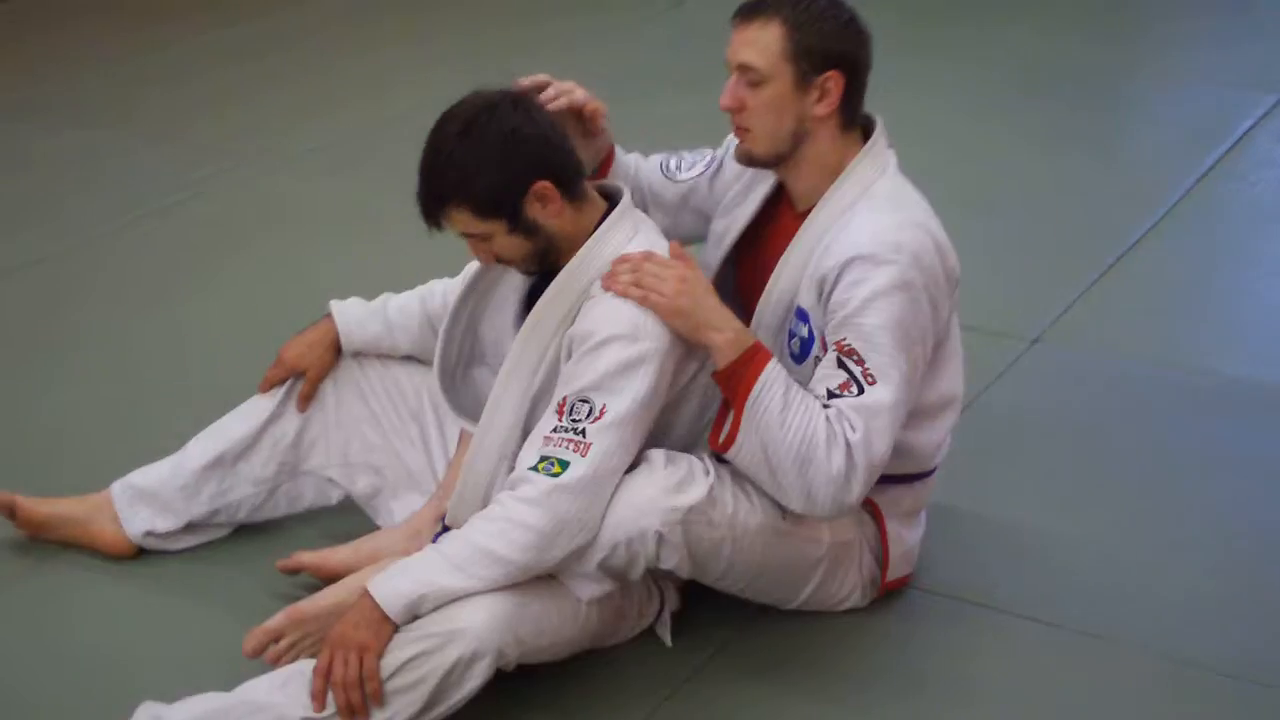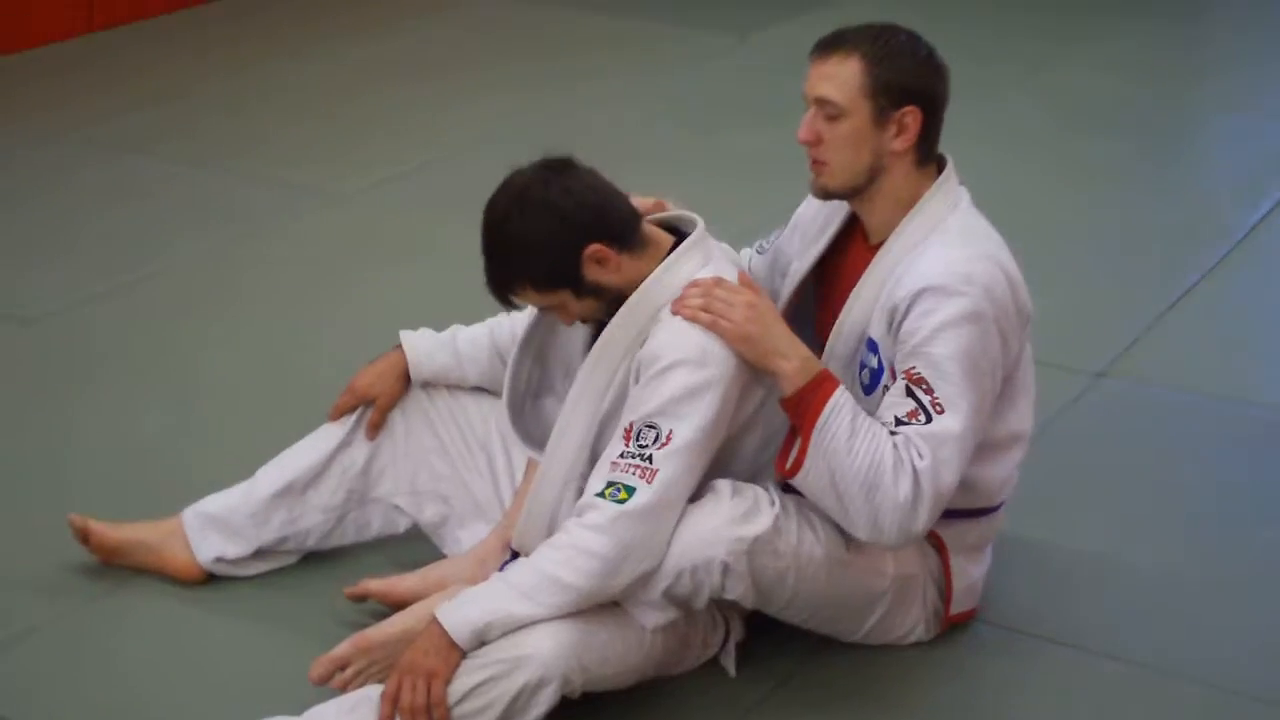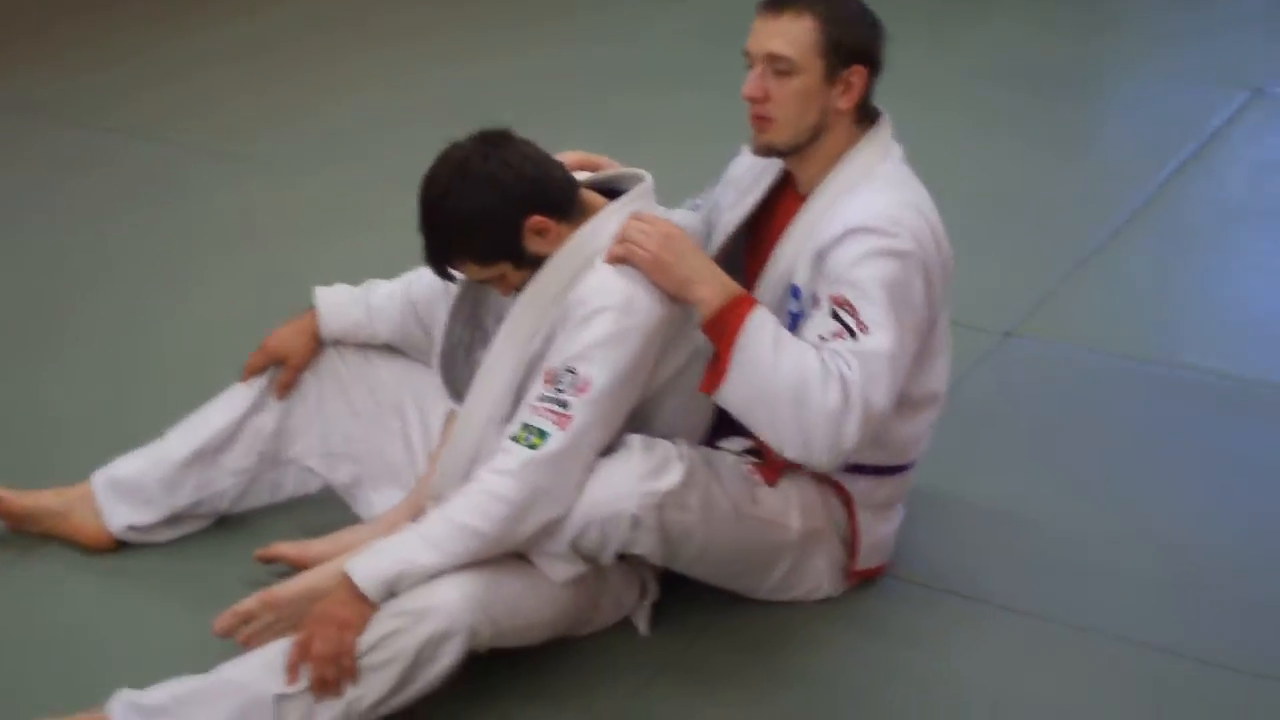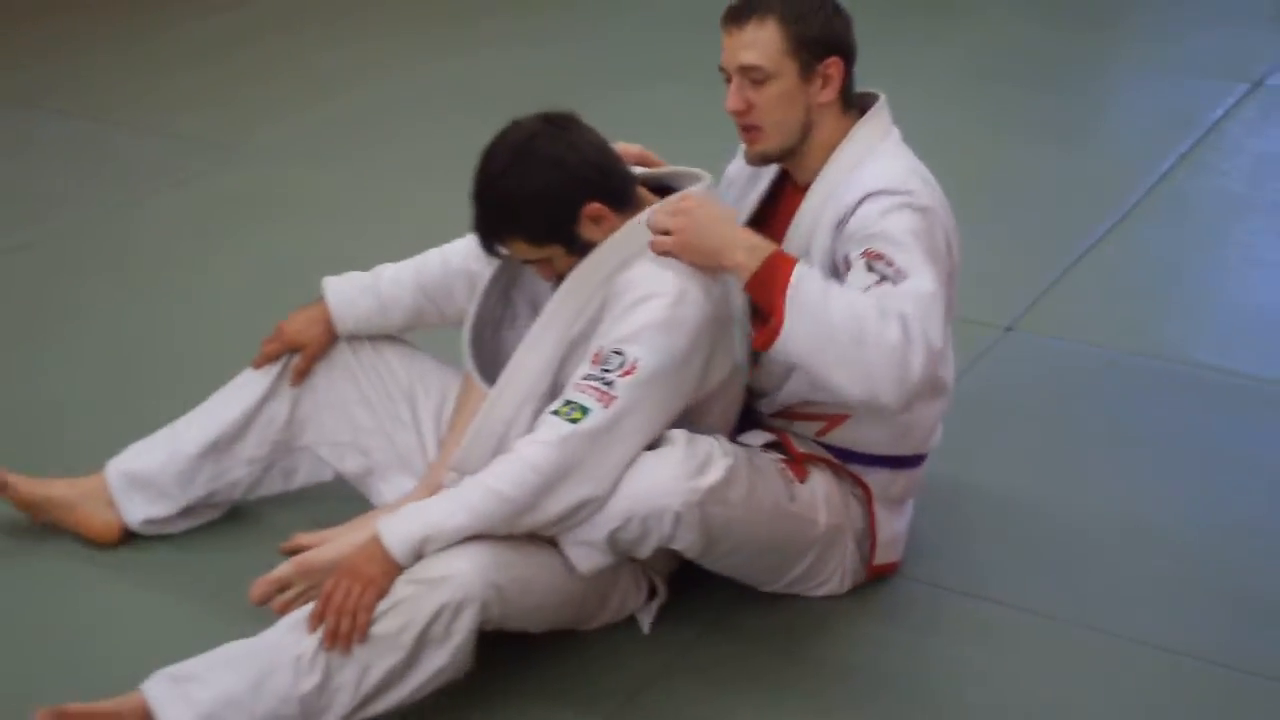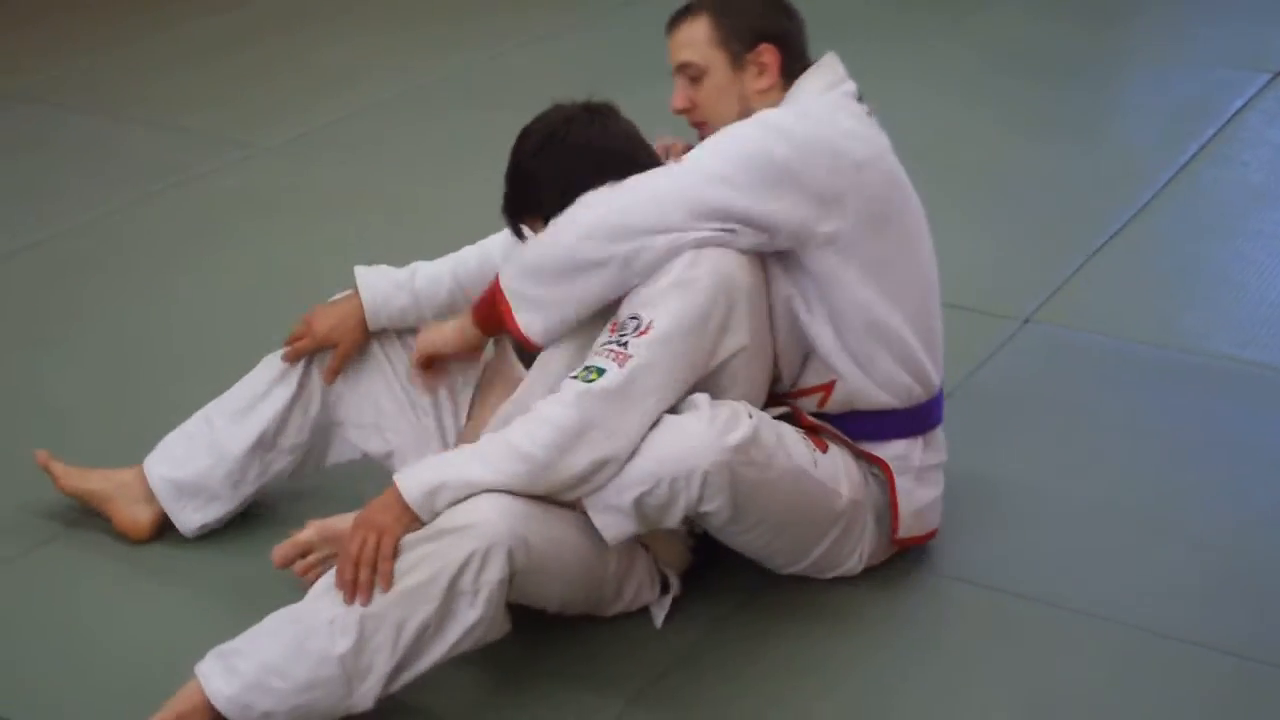
dt=0.5s
person 1, frame 1
left shoulder: (629, 321)
right shoulder: (557, 231)
left elbow: (550, 516)
right elbow: (465, 303)
left wrist: (385, 599)
right wrist: (338, 328)
right hip: (510, 471)
left knee: (466, 626)
right knee: (326, 387)
right ankle: (125, 514)
person 1, frame 2
left shoulder: (693, 350)
right shoulder: (639, 255)
left elbow: (614, 544)
right elbow: (530, 339)
left wrist: (454, 627)
right wrist: (410, 359)
right hip: (584, 496)
left knee: (533, 650)
right knee: (399, 417)
right ankle: (197, 540)
person 1, frame 3
left shoulder: (618, 304)
right shoulder: (574, 217)
left elbow: (525, 488)
right elbow: (450, 299)
left wrist: (365, 581)
right wrist: (321, 319)
right hip: (497, 454)
left knee: (439, 606)
right knee: (314, 375)
right ankle: (111, 505)
person 1, frame 4
left shoulder: (672, 301)
right shoulder: (603, 211)
left elbow: (562, 469)
right elbow: (471, 270)
left wrist: (397, 543)
right wrist: (335, 309)
right hip: (511, 451)
left knee: (456, 576)
right knee: (321, 363)
right ankle: (122, 497)
person 1, frame 5
left shoulder: (704, 273)
right wrist: (366, 302)
left hip: (625, 536)
left knee: (485, 527)
right knee: (347, 346)
right ankle: (158, 491)
person 2, frame 1
left shoulder: (887, 255)
right shoulder: (758, 163)
left elbow: (832, 476)
right elbow: (642, 198)
left wrist: (720, 333)
right wrist: (592, 150)
left hip: (839, 529)
right hip: (750, 442)
left knee: (651, 501)
person 2, frame 2
left shoulder: (958, 288)
right shoulder: (839, 204)
left elbow: (899, 505)
right elbow: (754, 289)
left wrist: (788, 362)
left hip: (905, 559)
right hip: (820, 471)
left knee: (721, 531)
person 2, frame 3
left shoulder: (883, 232)
right shoulder: (773, 157)
left elbow: (830, 423)
right elbow: (693, 244)
left wrist: (707, 288)
left hip: (819, 508)
right hip: (736, 426)
left knee: (630, 484)
person 2, frame 4
left shoulder: (893, 201)
right shoulder: (771, 157)
left elbow: (894, 363)
right elbow: (695, 265)
left wrist: (745, 254)
left hip: (836, 496)
right hip: (745, 421)
left knee: (678, 482)
person 2, frame 5
left shoulder: (795, 143)
right shoulder: (814, 132)
left elbow: (613, 233)
left wrist: (479, 317)
right wrist: (668, 180)
left hip: (861, 486)
right hip: (796, 421)
left knee: (710, 442)
